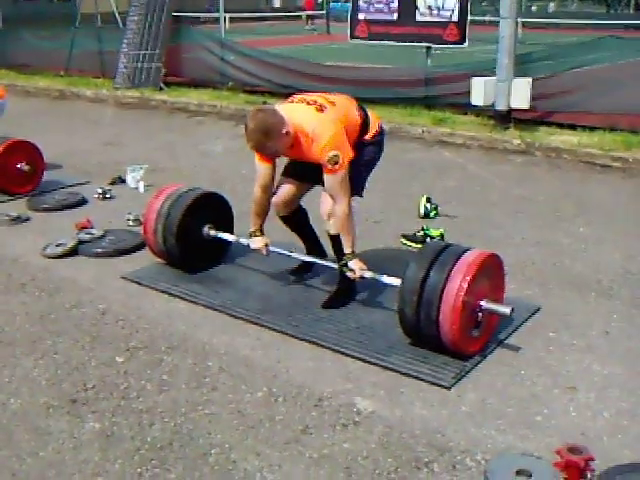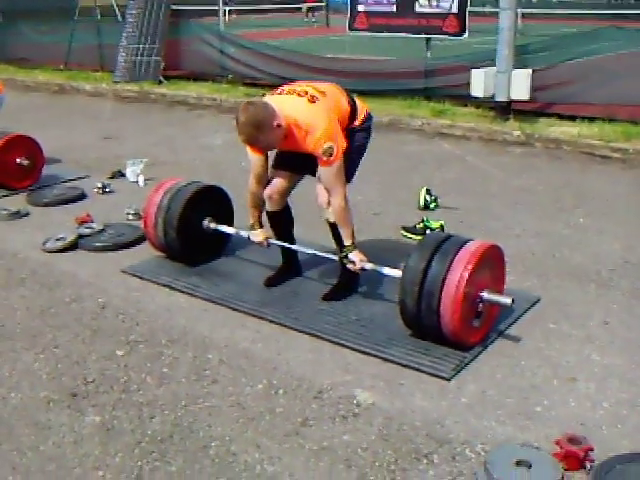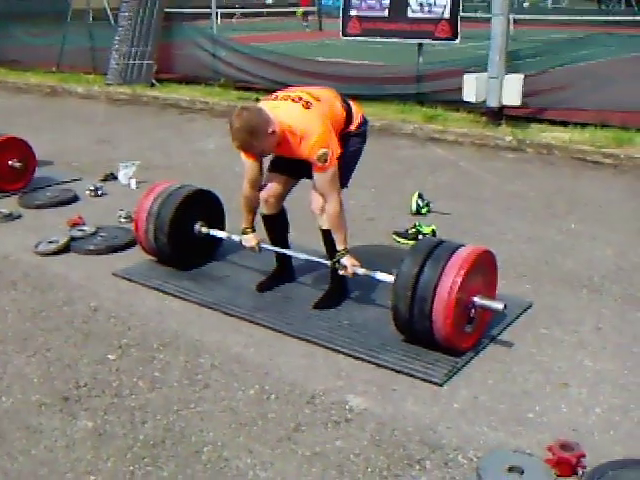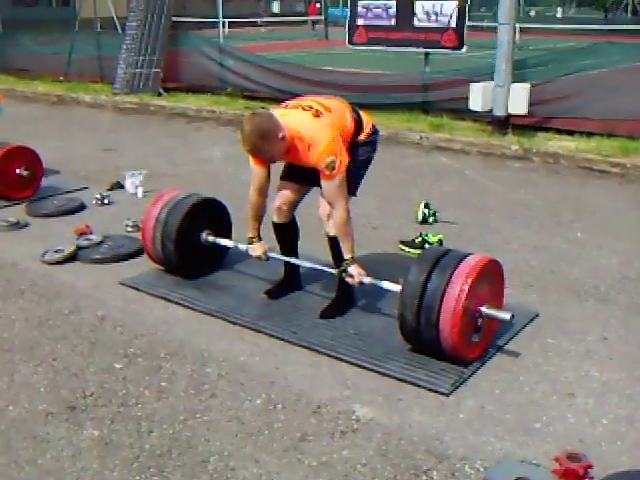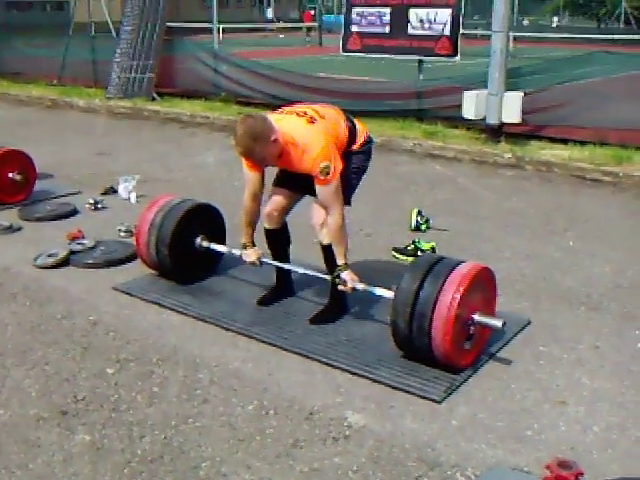
dt=0.3s
person 1, frame 1
left shoulder: (323, 137)
right shoulder: (268, 131)
left elbow: (341, 202)
right elbow: (263, 187)
left wrist: (350, 256)
right wrist: (256, 232)
left hip: (363, 138)
left knee: (329, 209)
right knee: (280, 201)
left ankle: (346, 283)
right ankle: (315, 250)
person 1, frame 2
left shoulder: (317, 128)
right shoulder: (259, 122)
left elbow: (336, 194)
right elbow: (257, 179)
left wrist: (350, 247)
right wrist: (255, 225)
left hip: (351, 124)
left knee: (325, 199)
right knee: (273, 193)
left ankle: (348, 274)
right ankle: (290, 262)
person 1, frame 3
left shoulder: (312, 134)
right shoulder: (253, 128)
left elbow: (331, 200)
right elbow: (251, 184)
left wrist: (343, 253)
right wrist: (248, 229)
left hip: (346, 129)
left knee: (319, 205)
right knee: (269, 197)
left ankle: (339, 282)
right ankle: (284, 268)
person 1, frame 4
left shoulder: (320, 141)
right shoulder: (263, 136)
left elbow: (339, 207)
right elbow: (258, 191)
left wrist: (350, 261)
right wrist: (254, 238)
left hip: (357, 138)
left knee: (327, 211)
right knee: (282, 205)
left ankle: (345, 291)
right ankle: (291, 276)
person 1, frame 5
left shoulder: (314, 148)
right shoulder: (256, 141)
left elbow: (334, 213)
right elbow: (251, 196)
left wrist: (343, 267)
right wrist: (248, 244)
left hip: (351, 148)
left knee: (320, 219)
right knee: (272, 211)
left ankle: (338, 298)
right ankle: (284, 283)
